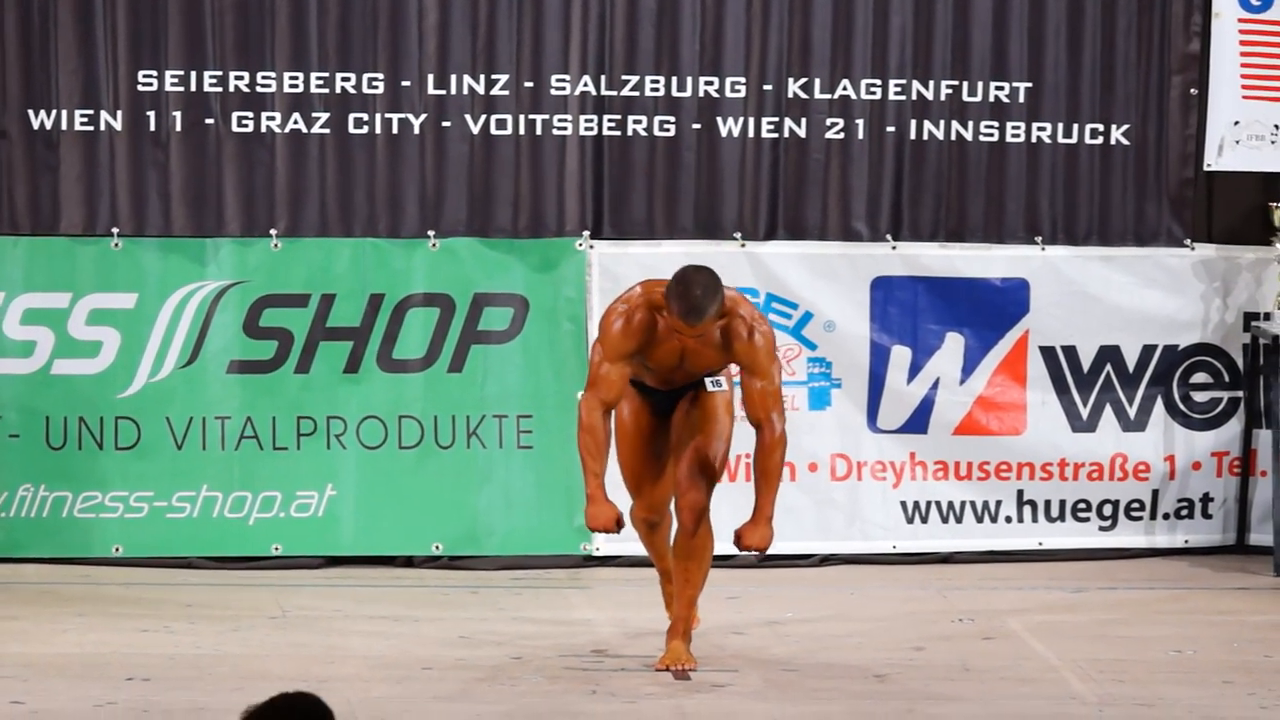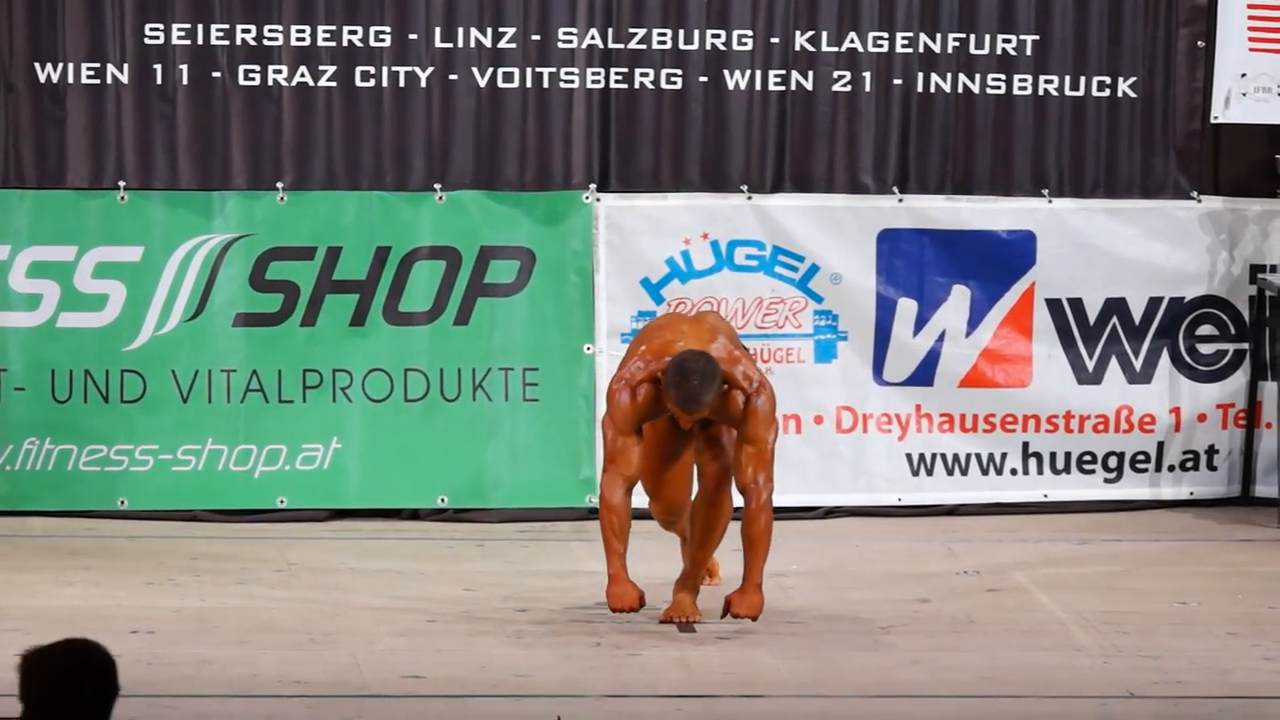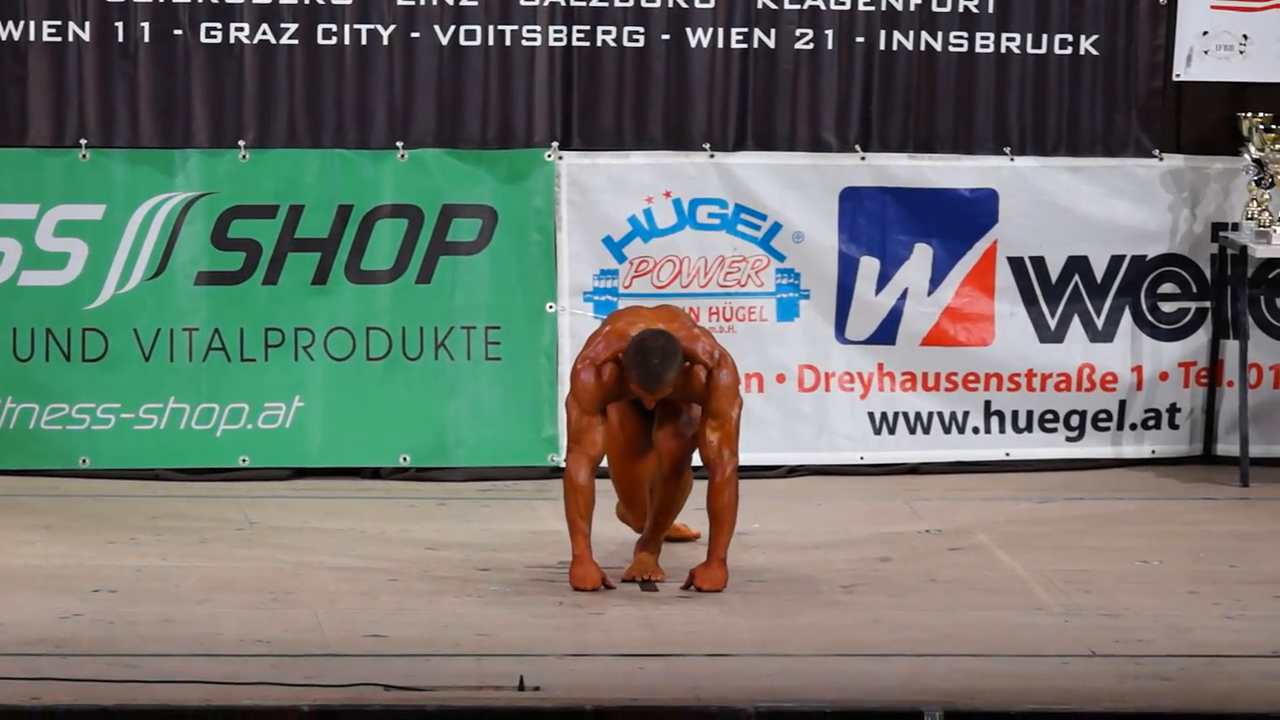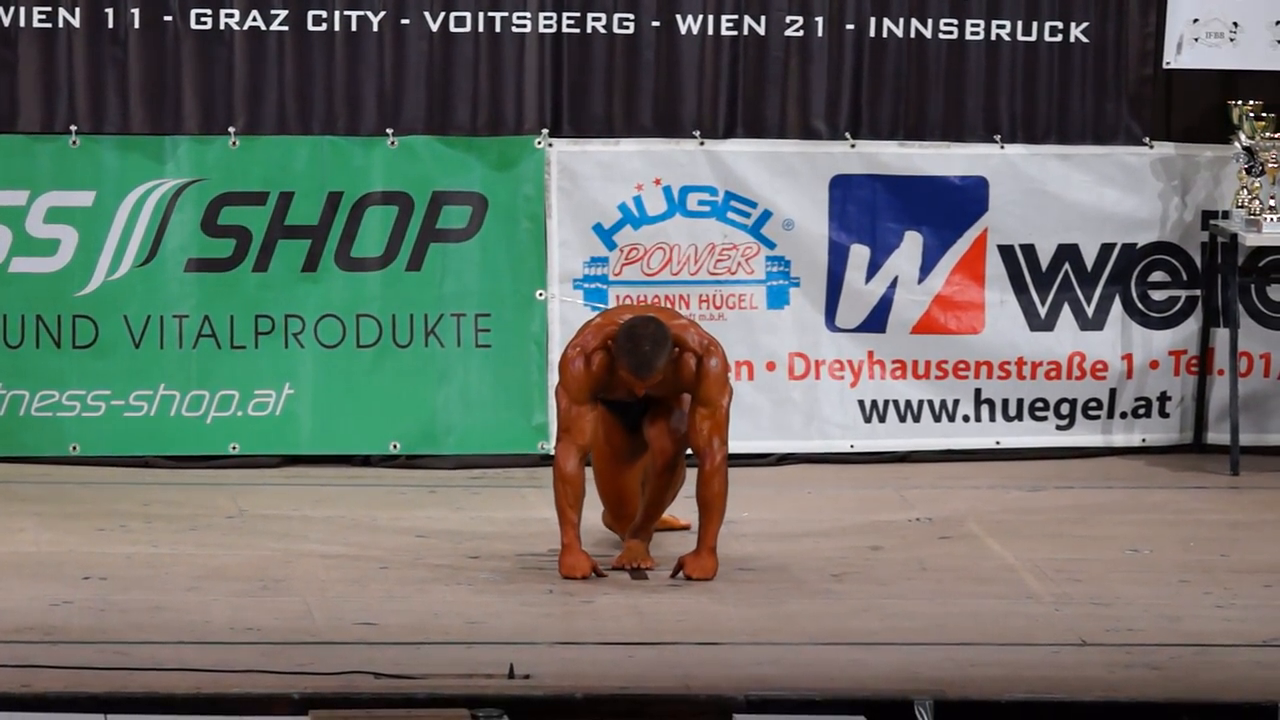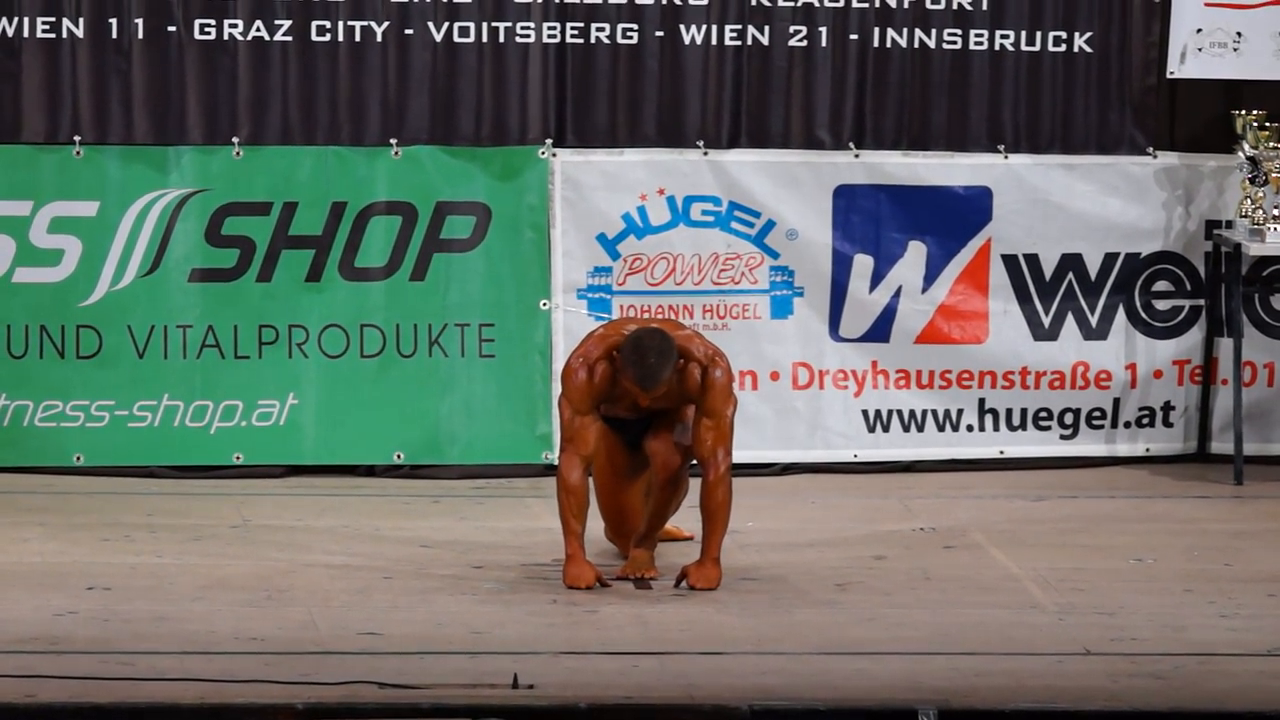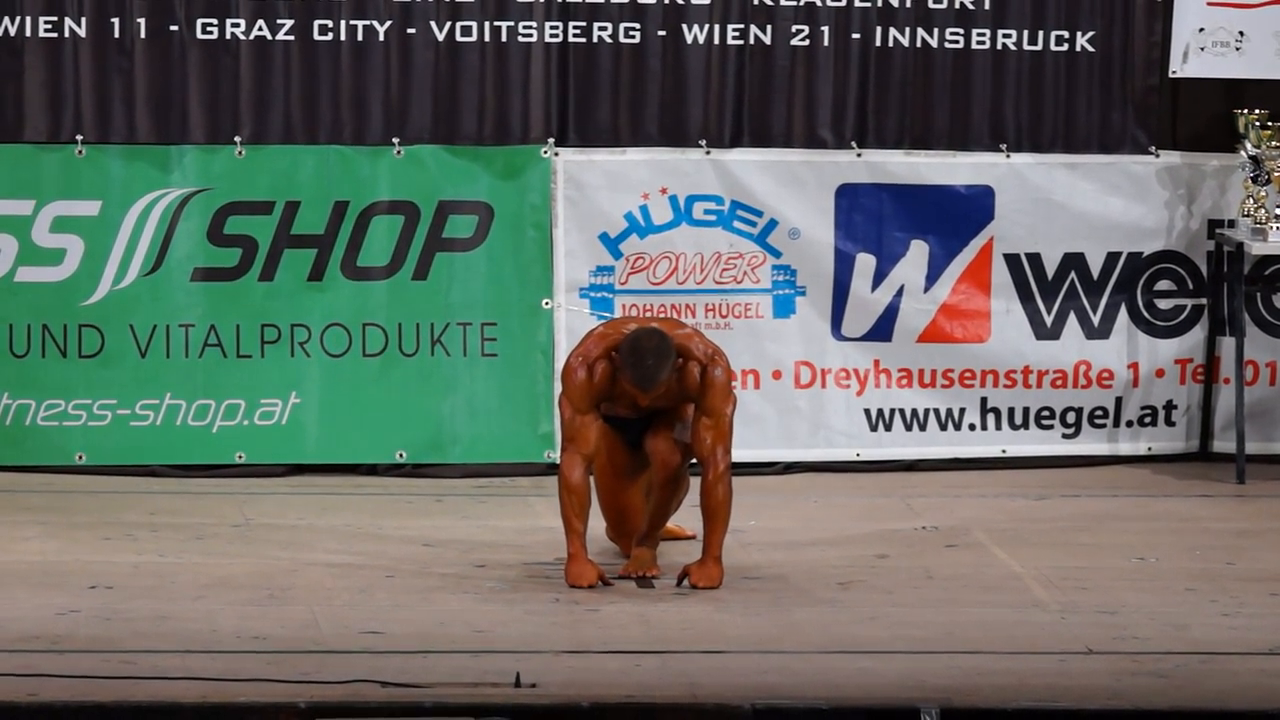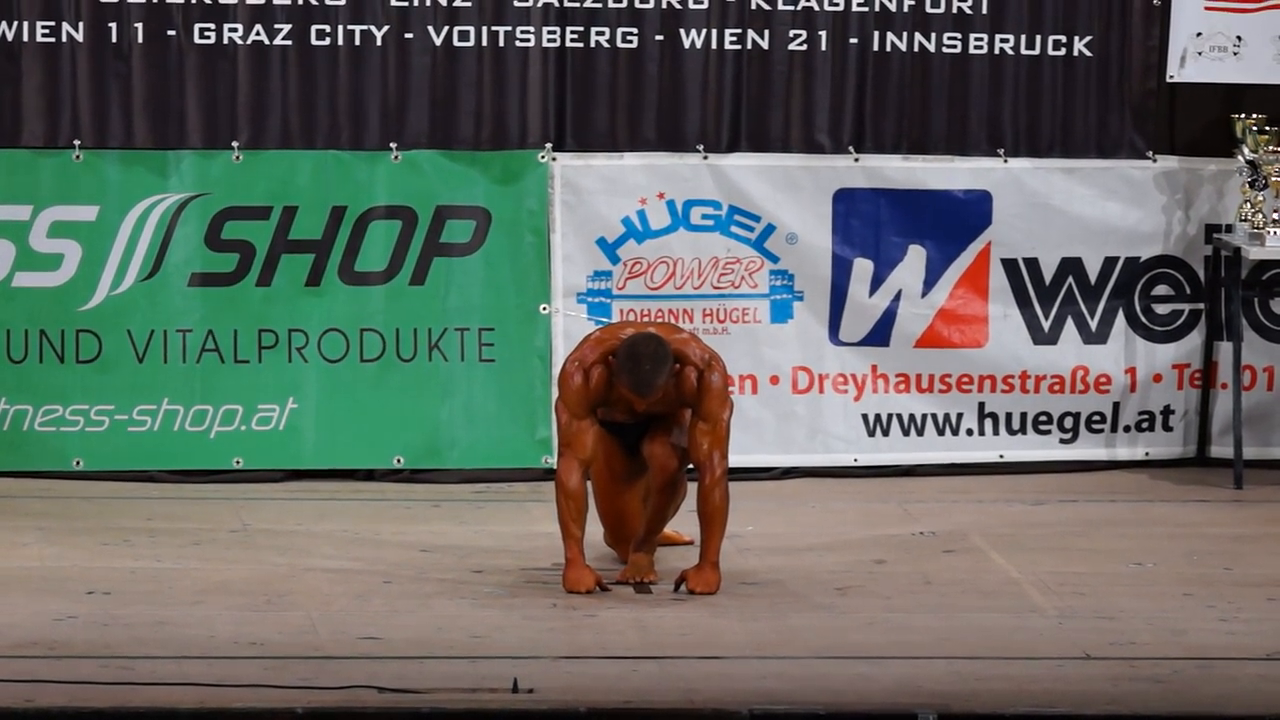
dt=0.4s
person 1, frame 1
left shoulder: (749, 330)
right shoulder: (627, 317)
left elbow: (770, 423)
right elbow: (595, 402)
left wrist: (763, 517)
right wrist: (594, 494)
left hip: (703, 387)
right hip: (640, 387)
left knee: (693, 504)
right knee: (649, 507)
left ankle: (679, 635)
right ankle: (671, 578)
person 1, frame 2
left shoulder: (751, 392)
right shoulder: (631, 388)
left elbow: (758, 492)
right elbow: (616, 482)
left wrist: (752, 586)
right wrist: (617, 575)
left hip: (723, 391)
right hip: (657, 387)
left knee: (716, 477)
right knee: (667, 506)
left ankle: (688, 586)
right ankle: (689, 538)
person 1, frame 3
left shoulder: (714, 369)
right shoulder: (594, 368)
left elbow: (723, 464)
right elbow: (581, 460)
left wrist: (716, 562)
right wrist: (581, 557)
left hip: (685, 394)
right hip: (622, 400)
left knee: (673, 454)
right knee: (637, 512)
left ankle: (650, 547)
right ankle: (655, 520)
person 1, frame 4
left shoulder: (705, 358)
right shoulder: (583, 356)
left elbow: (713, 452)
right elbow: (570, 448)
left wrist: (706, 550)
right wrist: (570, 546)
left hip: (672, 398)
right hip: (610, 403)
left knee: (666, 449)
right knee: (623, 520)
left ankle: (642, 532)
right ankle: (622, 518)
person 1, frame 5
left shoulder: (709, 368)
right shoulder: (586, 366)
left elbow: (717, 463)
right elbow: (573, 459)
left wrist: (710, 560)
right wrist: (575, 557)
left hip: (673, 415)
right hip: (611, 420)
left knee: (669, 460)
right knee: (625, 537)
left ankle: (646, 541)
right ankle: (643, 530)
person 1, frame 6
left shoulder: (708, 366)
right shoulder: (586, 365)
left elbow: (716, 461)
right elbow: (575, 457)
left wrist: (711, 559)
right wrist: (577, 556)
left hip: (673, 414)
right hip: (613, 420)
left knee: (668, 457)
right knee: (626, 539)
left ankle: (648, 539)
right ankle: (645, 529)
person 1, frame 7
left shoulder: (705, 371)
right shoulder: (583, 369)
left elbow: (712, 467)
right elbow: (572, 462)
left wrist: (709, 564)
right wrist: (574, 562)
left hip: (671, 419)
right hip: (609, 424)
left knee: (666, 461)
right knee: (623, 543)
left ankle: (645, 546)
right ankle: (642, 537)
